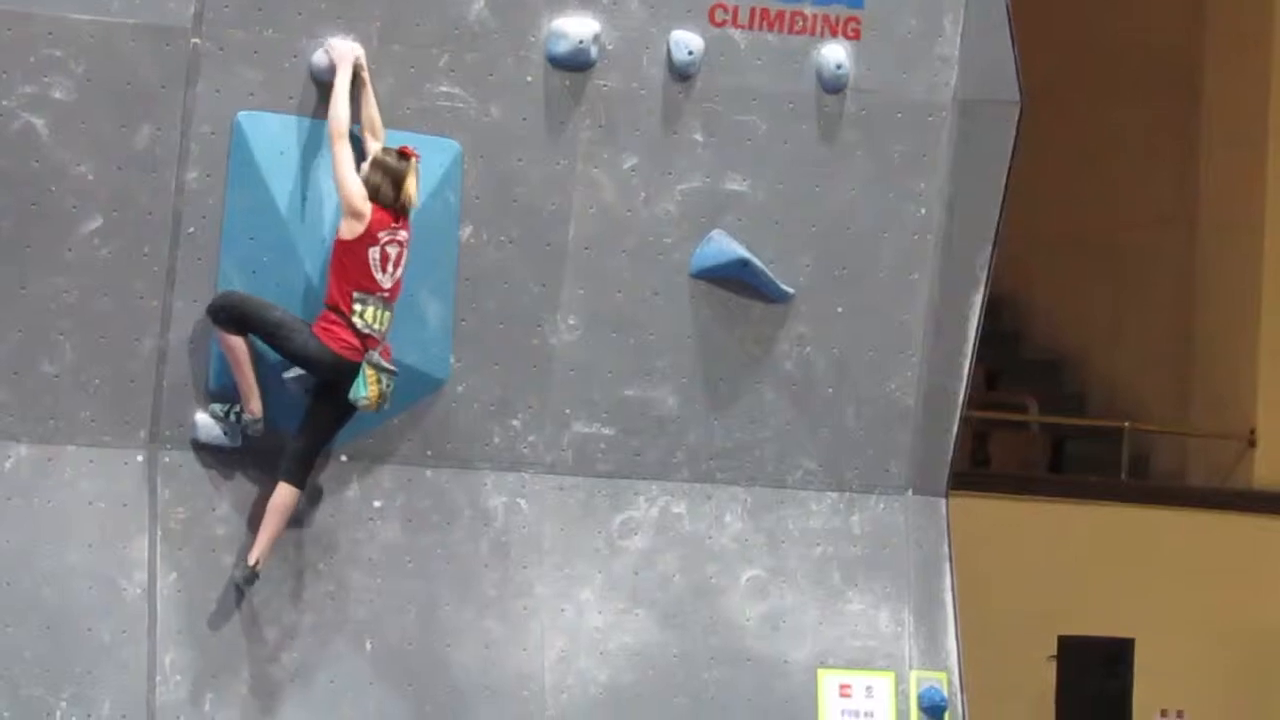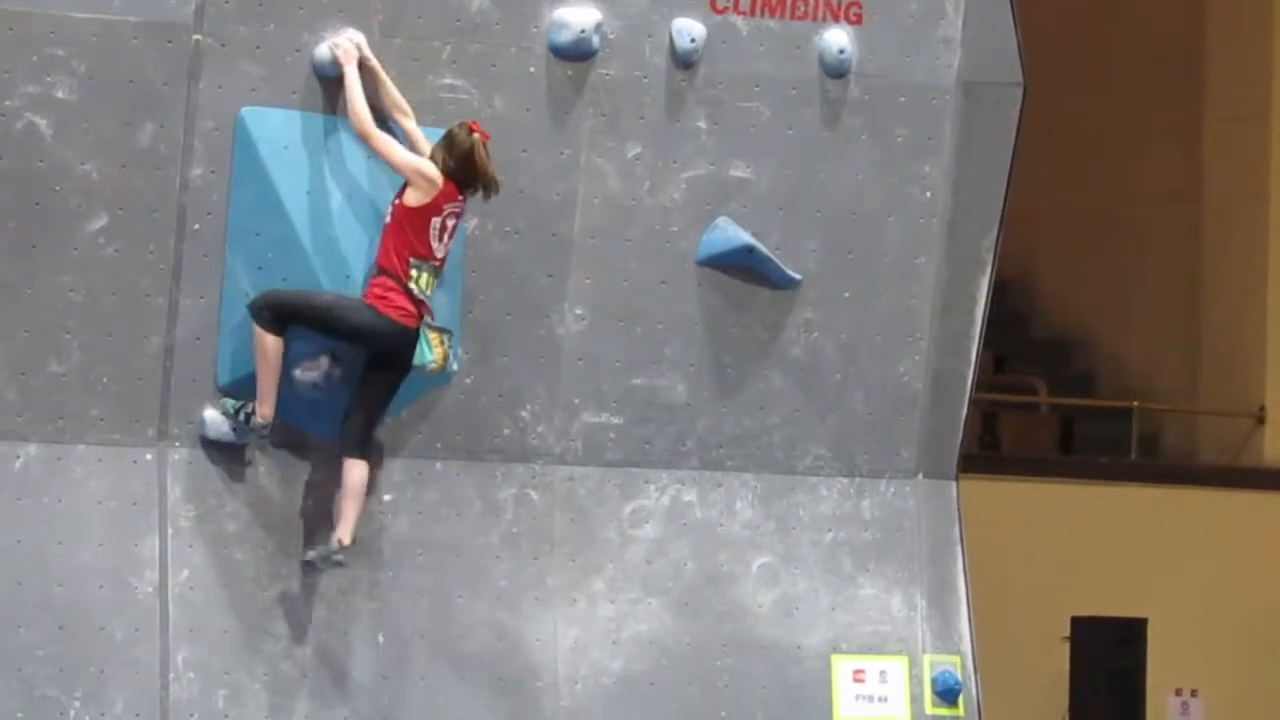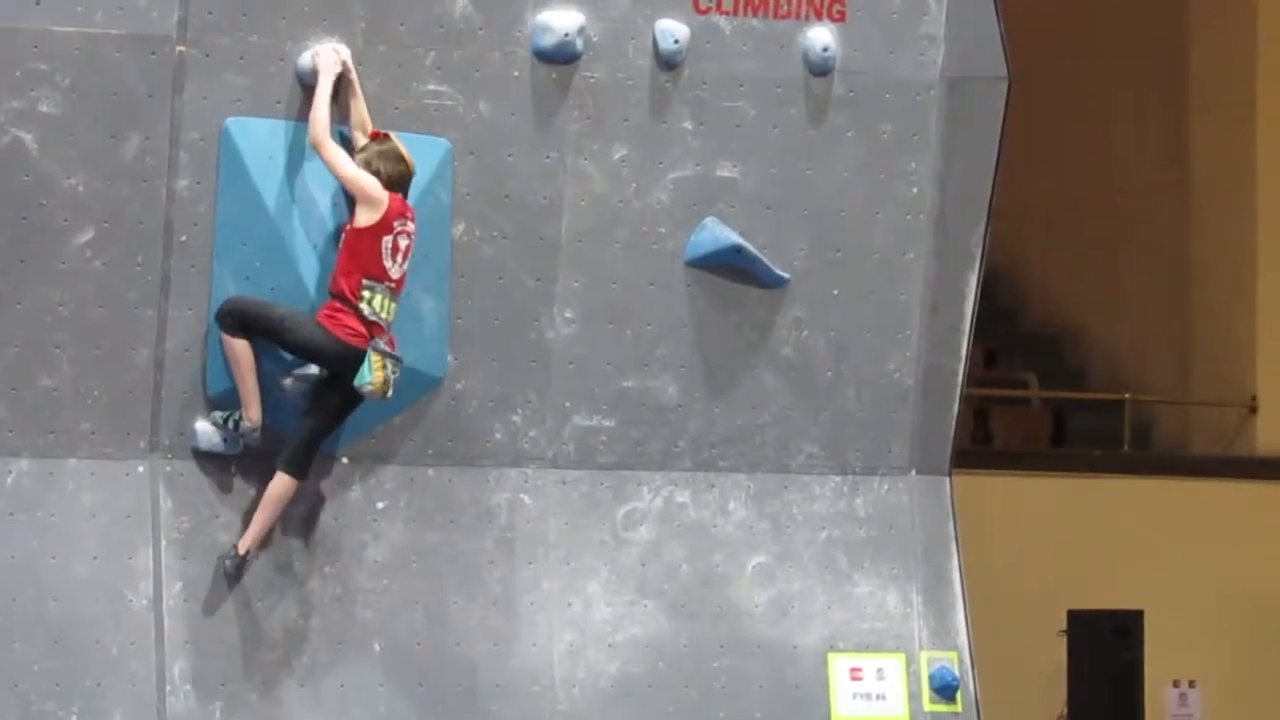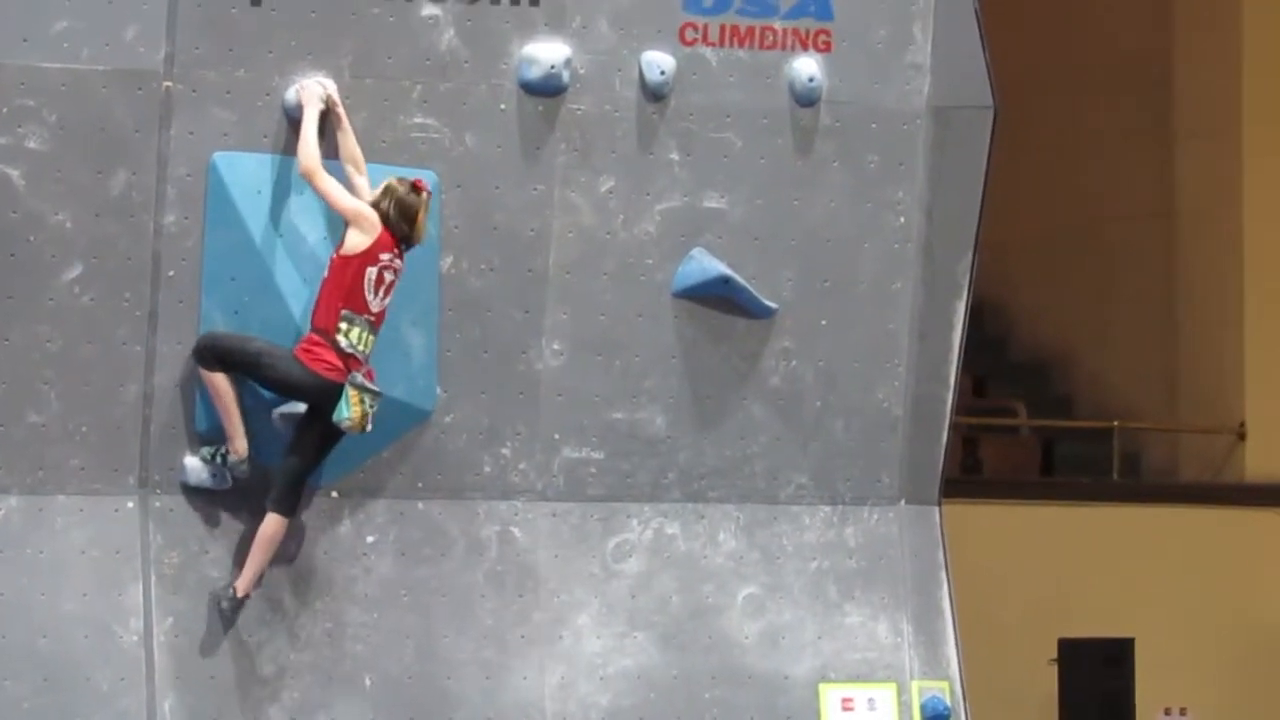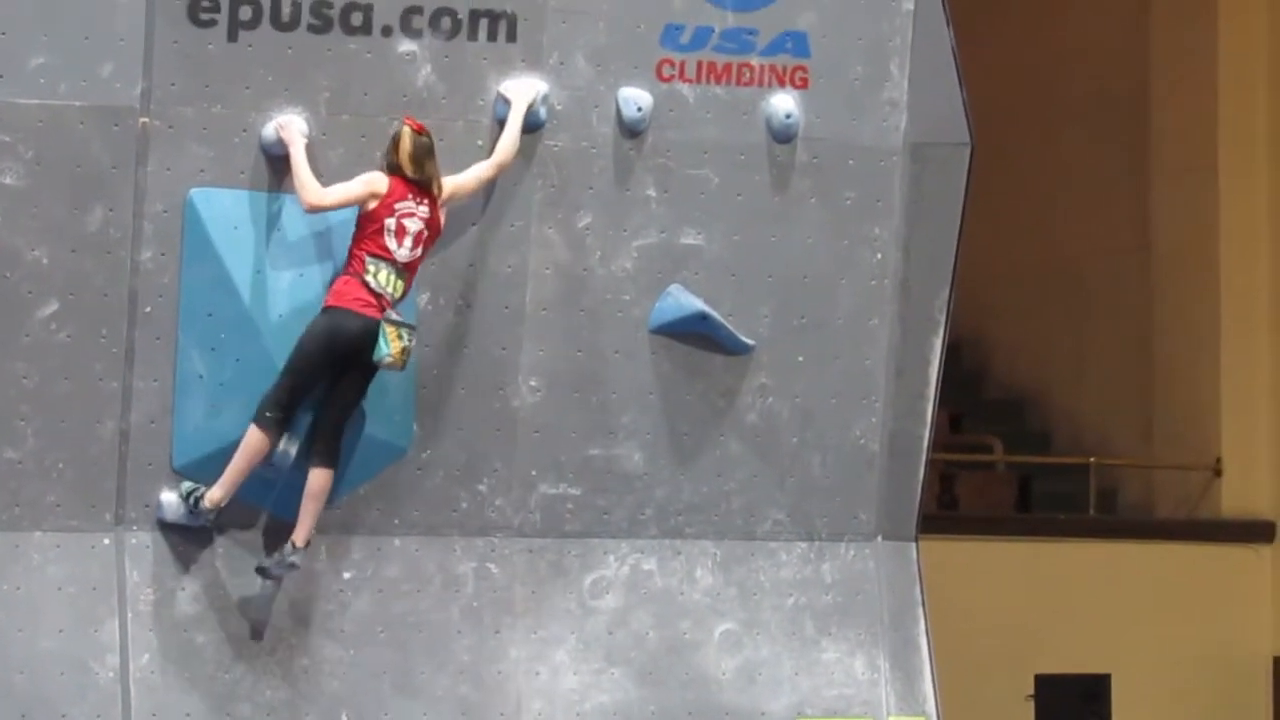
dt=1s
person 1, frame 1
left shoulder: (360, 212)
right shoulder: (400, 220)
left elbow: (340, 139)
right elbow: (374, 140)
left wrist: (344, 70)
right wrist: (363, 75)
left hip: (330, 351)
right hip: (364, 366)
left knee: (225, 306)
right knee: (300, 457)
left ankle: (250, 412)
right ankle: (252, 563)
person 1, frame 2
left shoulder: (428, 177)
right shoulder: (452, 190)
left elbow: (364, 126)
right elbow: (401, 116)
left wrist: (349, 65)
right wrist: (370, 62)
left hip: (383, 317)
right hip: (408, 330)
left knee: (268, 306)
right knee: (357, 430)
left ankle: (260, 414)
right ankle: (340, 539)
person 1, frame 3
left shoulder: (376, 197)
right shoulder: (404, 211)
left elbow: (320, 140)
right elbow: (364, 138)
left wrist: (327, 76)
right wrist: (350, 80)
left hip: (338, 338)
right hip: (370, 353)
left knee: (233, 313)
right knee: (301, 448)
left ankle: (249, 420)
right ankle: (243, 549)
person 1, frame 4
left shoulder: (369, 226)
right shoulder: (393, 249)
left elbow: (310, 168)
right elbow: (356, 169)
left wrist: (312, 108)
right wrist: (338, 113)
left hip: (315, 372)
right hip: (349, 388)
left knee: (208, 348)
right knee: (288, 486)
left ankle: (236, 453)
right ankle: (238, 590)
person 1, frame 5
left shoulder: (379, 184)
right shoulder: (441, 195)
left elbow: (313, 199)
right elbow: (500, 160)
left wrist: (295, 146)
right wrist: (520, 104)
left hip: (345, 315)
right hip: (382, 330)
left knee: (276, 408)
right knee: (327, 436)
left ankle: (208, 501)
right ankle: (296, 547)
